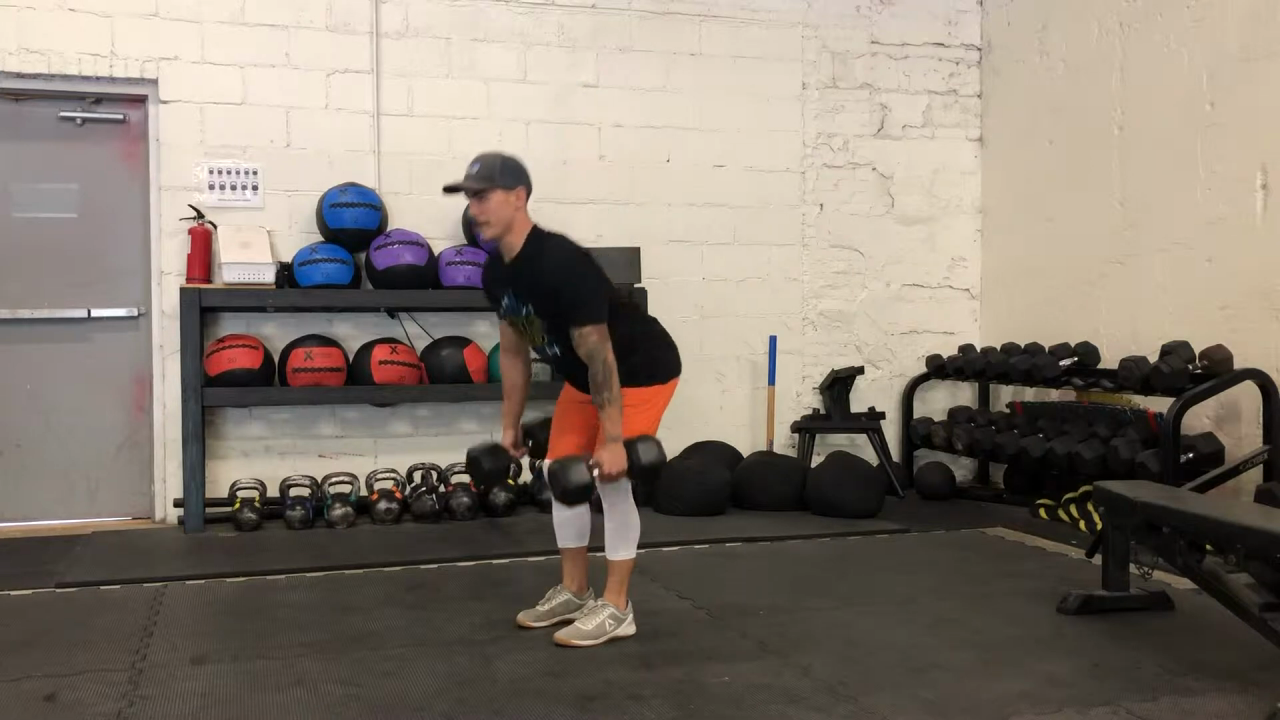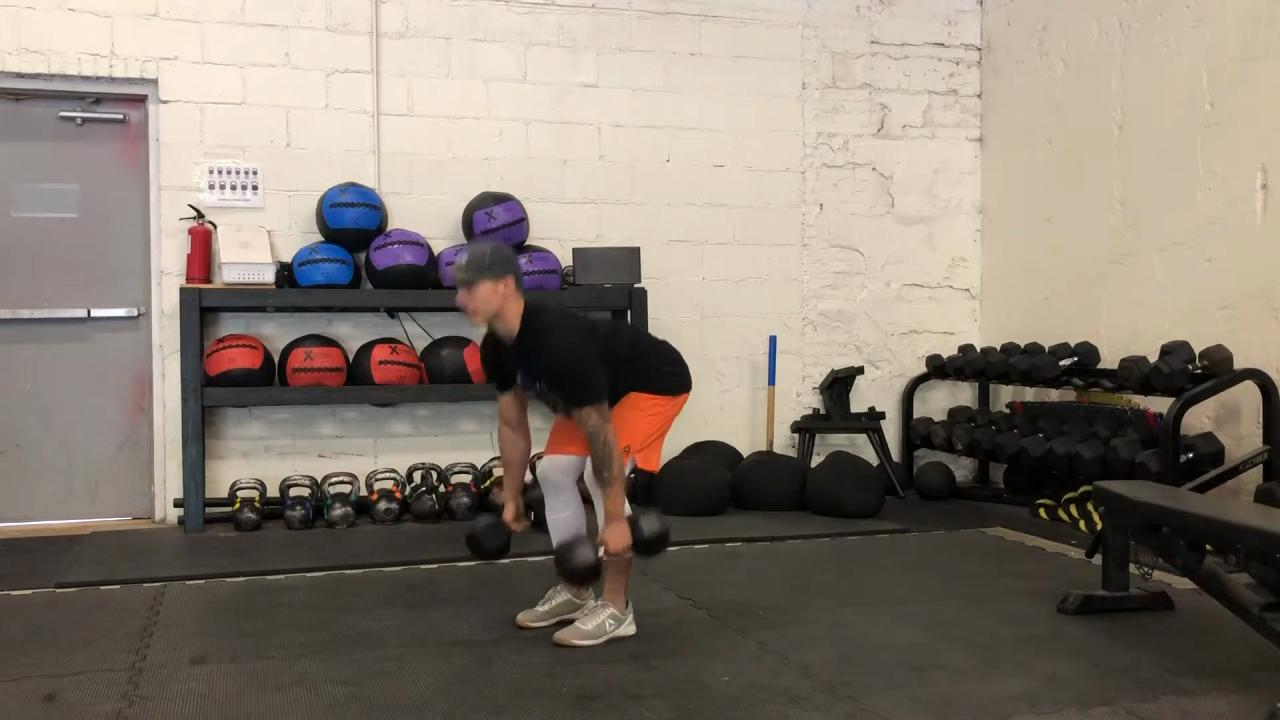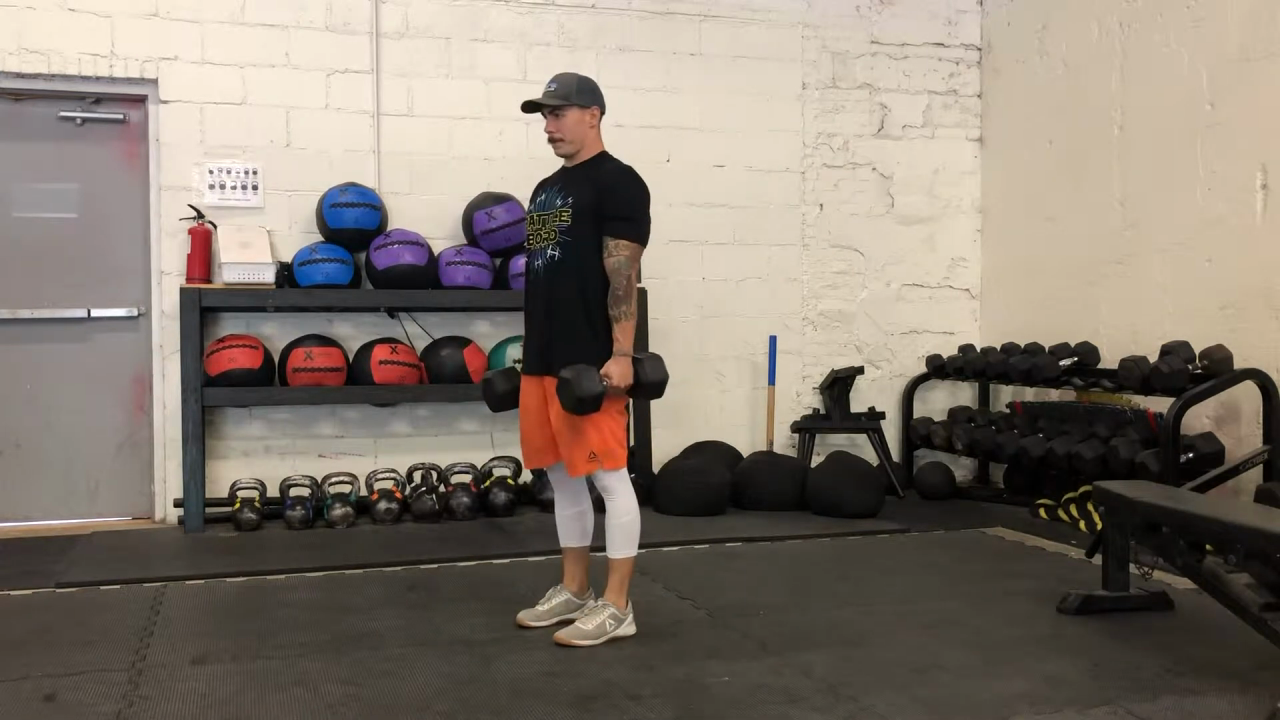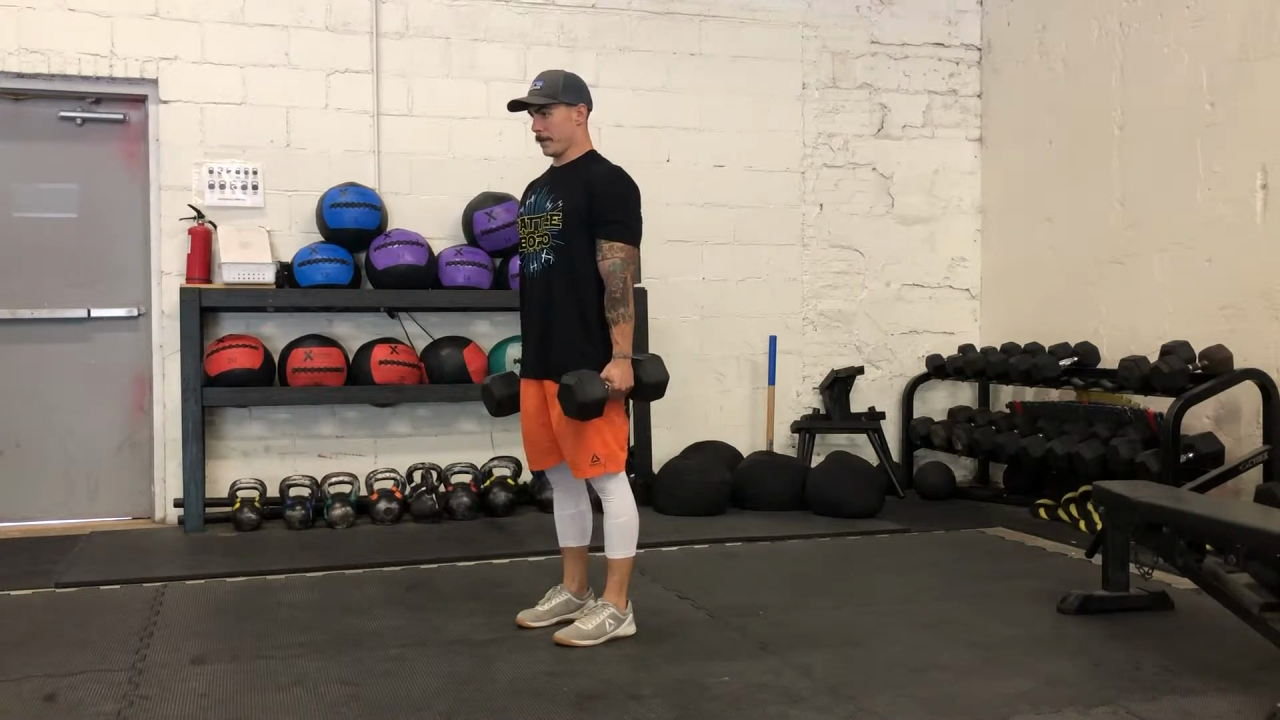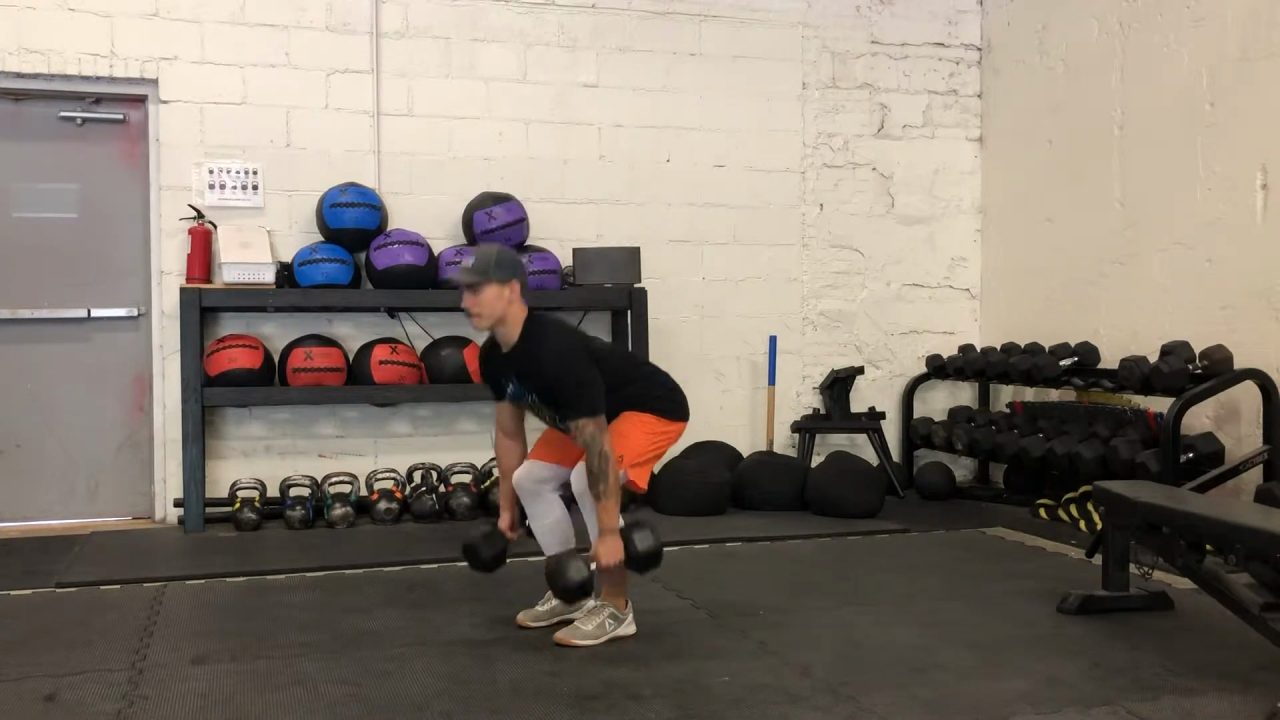
dt=1s
person 1, frame 1
left shoulder: (561, 263)
right shoulder: (496, 272)
left elbow: (600, 355)
right elbow: (513, 352)
left wrist: (612, 441)
right wrist: (510, 424)
left hip: (642, 368)
right hip: (584, 375)
left knee: (610, 479)
left ankle: (616, 608)
right ankle: (573, 591)
person 1, frame 2
left shoulder: (561, 342)
right shoulder: (496, 349)
left elbow: (600, 437)
right elbow: (512, 425)
left wrist: (615, 521)
right wrist: (511, 497)
left hip: (656, 382)
right hip: (603, 385)
left knee: (605, 476)
right knee: (554, 471)
left ankle: (615, 607)
right ankle: (574, 591)
person 1, frame 3
left shoulder: (617, 182)
right shoulder: (547, 188)
left elbow: (622, 274)
left wrist: (622, 354)
right wrist: (530, 356)
left hip: (589, 362)
right hip: (542, 361)
left knee: (608, 476)
right knee: (562, 477)
left ankle: (616, 606)
right ankle: (574, 591)
person 1, frame 4
left shoulder: (606, 182)
right shoulder: (537, 189)
left elbow: (619, 277)
left wrist: (621, 357)
right wrist: (530, 359)
left hip: (589, 365)
right hip: (541, 364)
left knee: (606, 477)
right knee: (562, 478)
left ankle: (616, 607)
right ankle: (573, 591)
person 1, frame 5
left shoulder: (558, 351)
right shoulder: (495, 356)
left elbow: (597, 447)
right elbow: (509, 434)
left wrist: (609, 534)
right wrist: (506, 507)
left hip: (653, 409)
left knee: (587, 482)
right knee: (530, 480)
left ankle: (614, 608)
